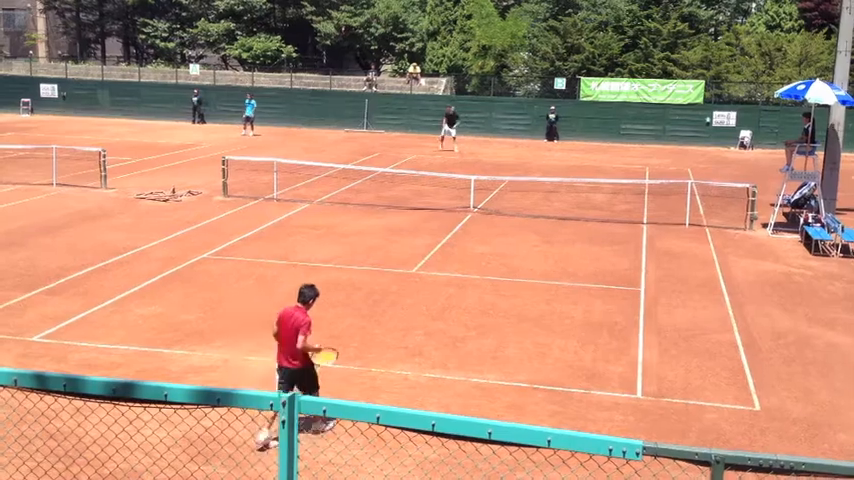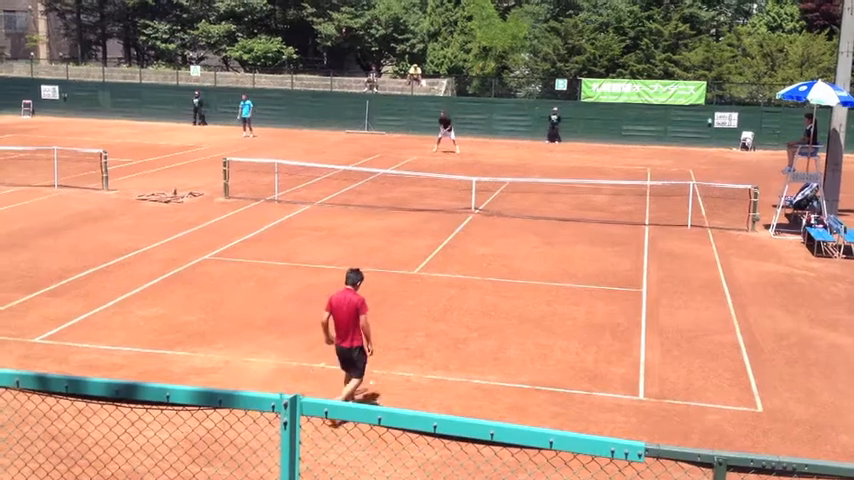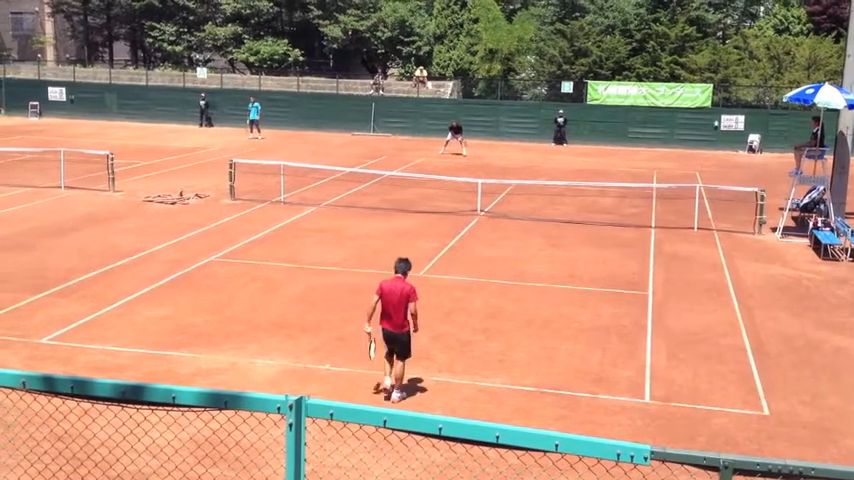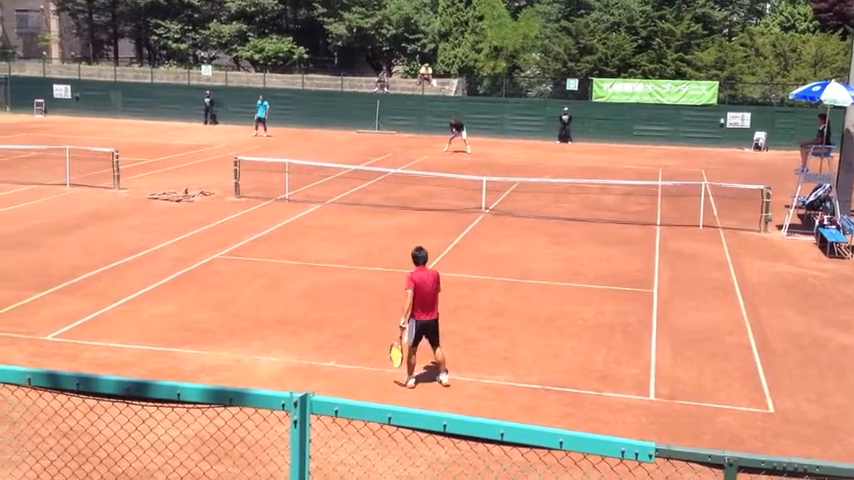
dt=0.7s
person 1, frame 1
left shoulder: (284, 312)
right shoulder: (305, 320)
left elbow: (275, 334)
right elbow: (300, 346)
right wrist: (315, 348)
left hip: (283, 365)
right hip: (300, 366)
right knee: (313, 395)
left ankle: (264, 435)
right ankle: (318, 424)
person 1, frame 2
left shoulder: (334, 298)
right shoulder: (359, 300)
left elbow: (324, 321)
right elbow: (364, 325)
left wrist: (328, 336)
right wrist: (369, 343)
left hip: (340, 345)
right hip: (355, 346)
left knee: (349, 375)
right knee: (356, 379)
person 1, frame 3
left shoulder: (383, 284)
right shoulder: (409, 288)
left elbow: (373, 305)
right elbow: (413, 312)
left wrist: (368, 322)
right wrist: (416, 325)
left hip: (386, 328)
right hip: (402, 330)
left knee: (389, 355)
right knee: (400, 360)
left ankle: (387, 380)
right ankle: (396, 392)
person 1, frame 4
left shoulder: (412, 276)
right shoulder: (435, 274)
left elbow: (409, 298)
left wrist: (404, 318)
left hip: (417, 319)
right hip: (433, 318)
left knee: (412, 349)
right knee: (436, 347)
left ankle: (410, 379)
right ankle: (443, 376)
